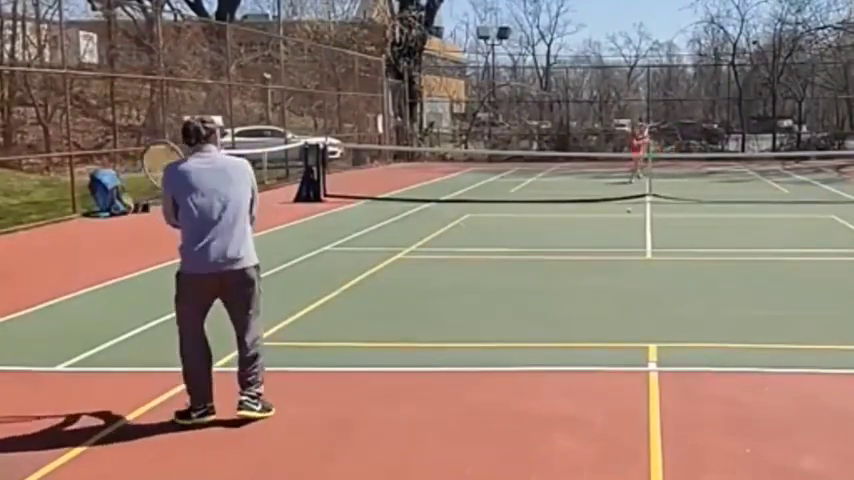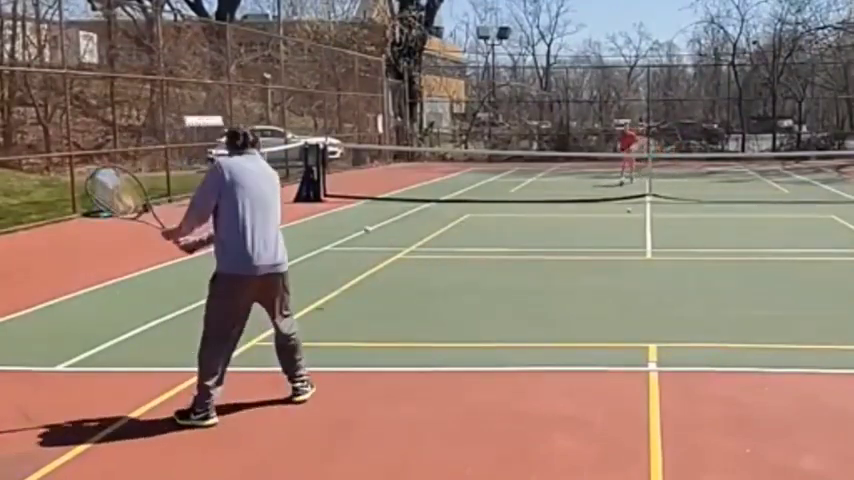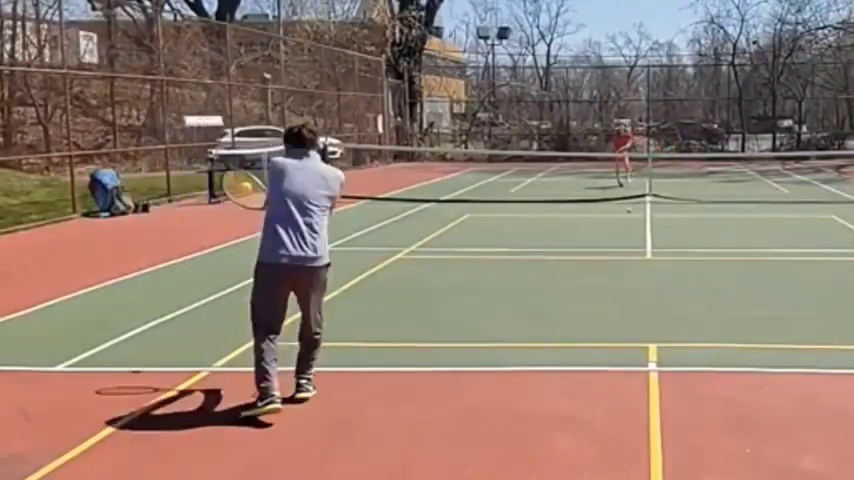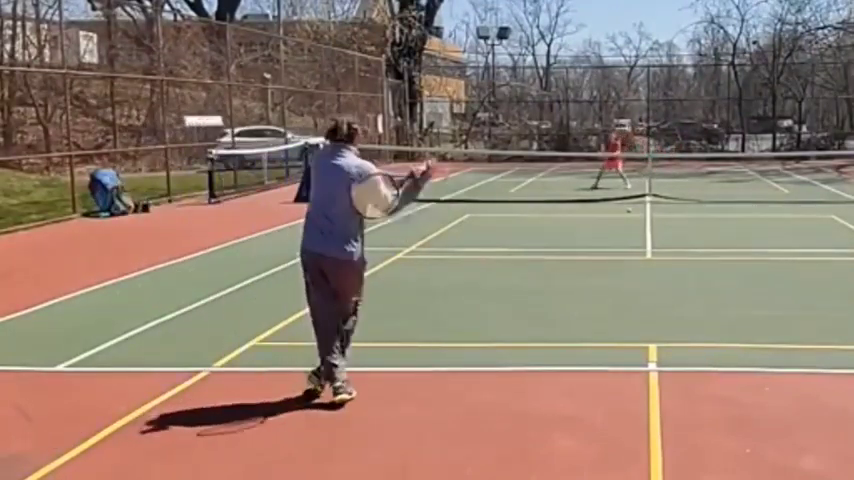
dt=0.3s
person 1, frame 1
left shoulder: (175, 172)
right shoulder: (241, 167)
left elbow: (171, 218)
left hip: (196, 267)
right hip: (240, 263)
left knee: (192, 336)
right knee: (248, 333)
left ankle: (201, 405)
right ankle: (251, 396)
person 1, frame 2
left shoulder: (222, 166)
right shoulder: (270, 174)
left elbow: (199, 213)
left wrist: (178, 233)
right wrist: (200, 242)
left hip: (237, 268)
right hip: (275, 265)
left knee: (218, 338)
right knee: (284, 324)
left ankle: (204, 406)
right ankle: (300, 382)
person 1, frame 3
left shoulder: (277, 166)
right shoulder: (334, 176)
left hip: (274, 260)
right hip: (313, 261)
left knee: (267, 329)
right knee: (311, 323)
left ankle: (268, 393)
right ankle: (303, 381)
person 1, frame 4
left shoulder: (320, 158)
right shoulder: (364, 170)
left wrist: (406, 180)
right wrist: (418, 183)
left hip: (312, 251)
right hip: (345, 255)
left knee: (324, 319)
right knee: (346, 317)
left ankle: (334, 379)
right ankle: (325, 372)
